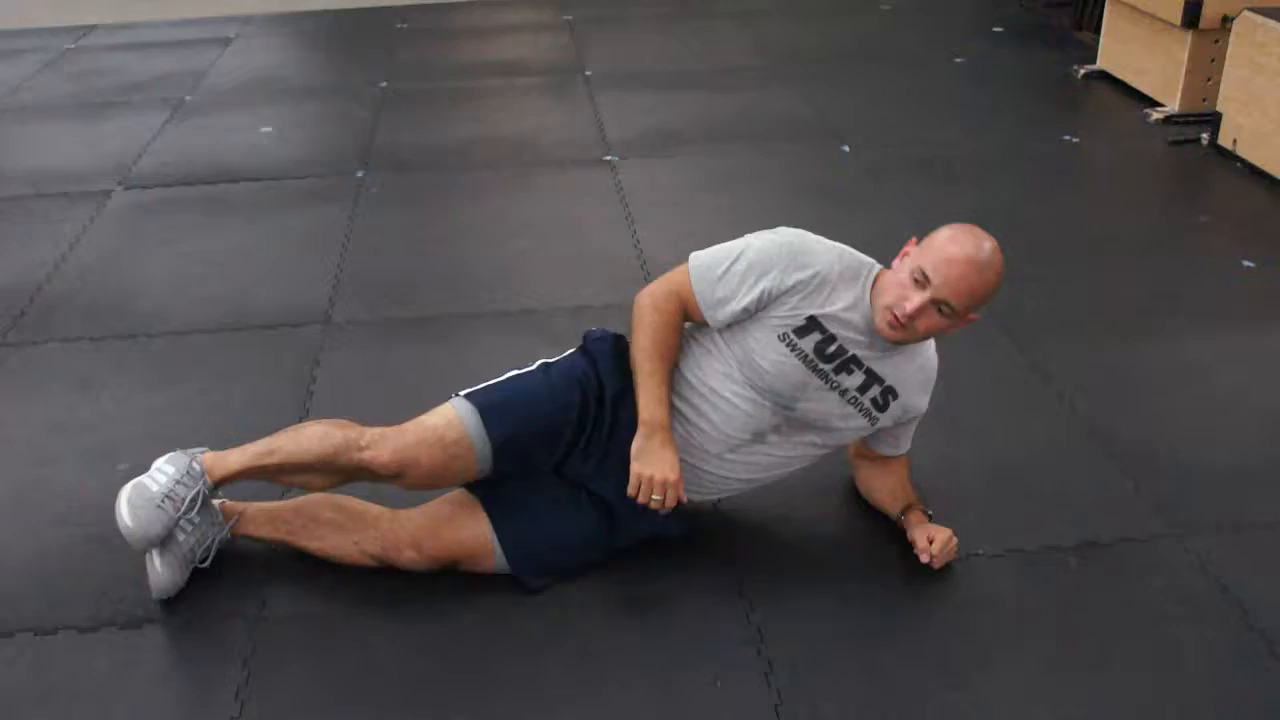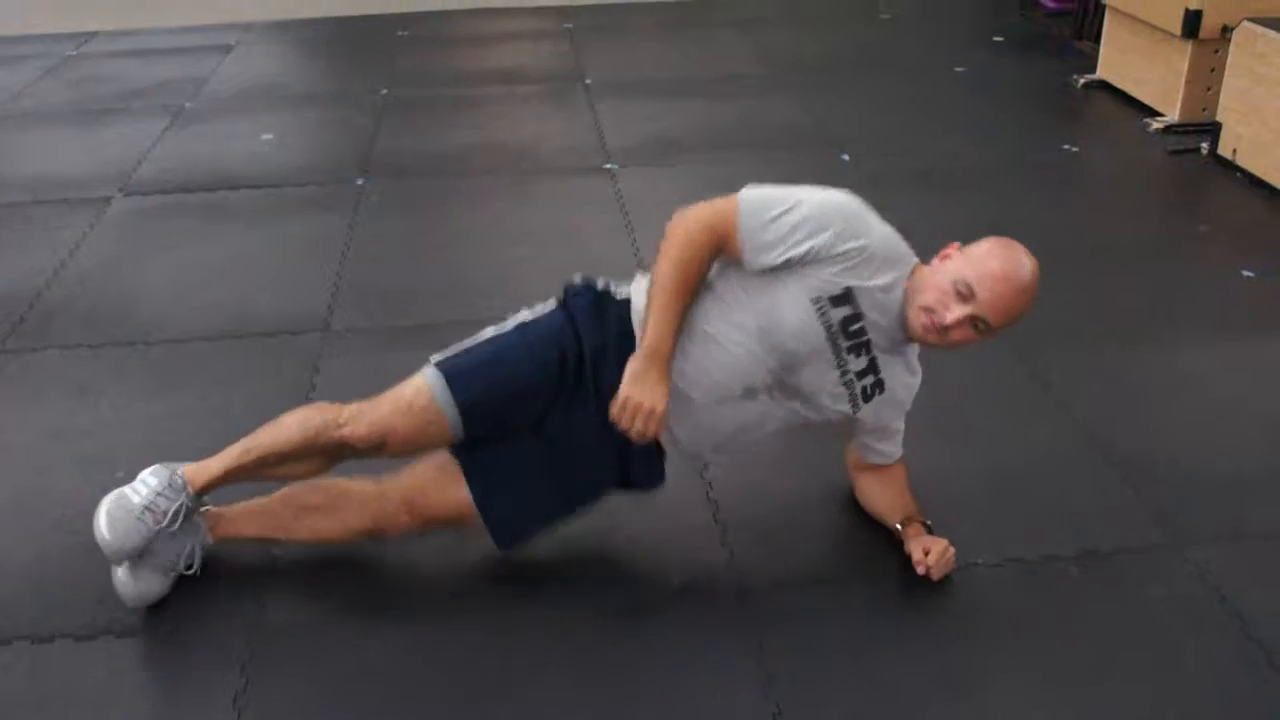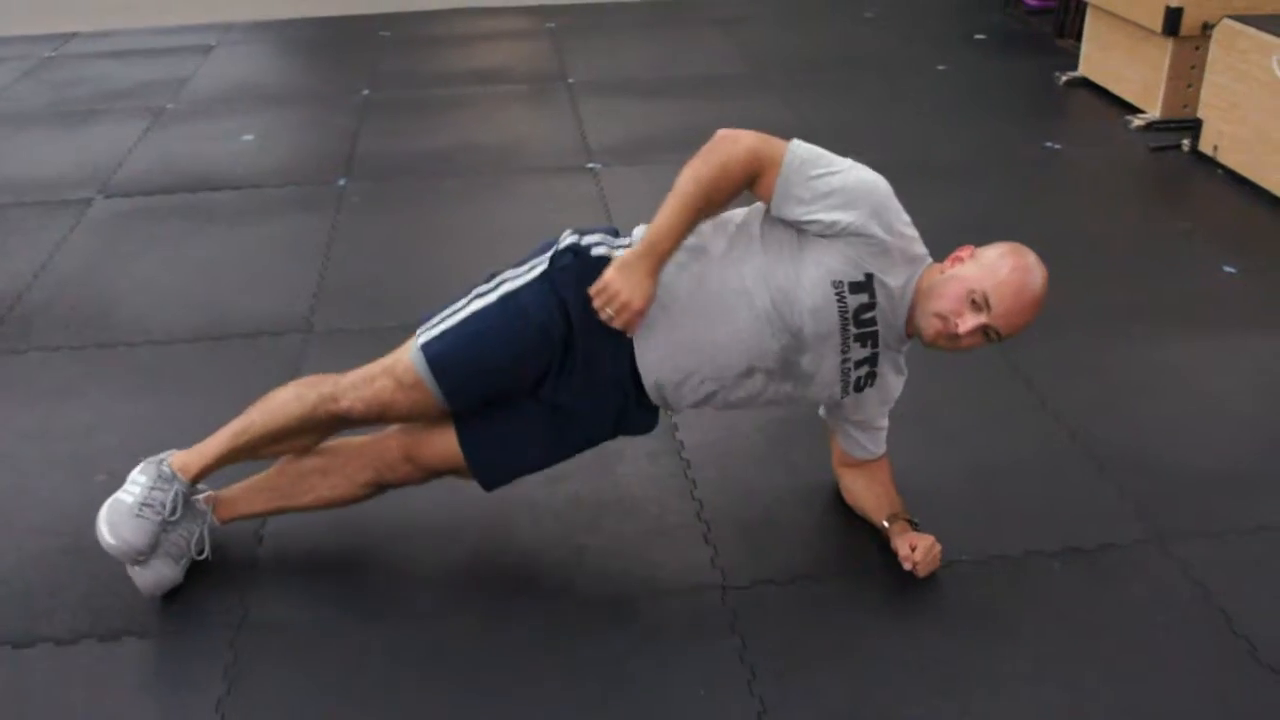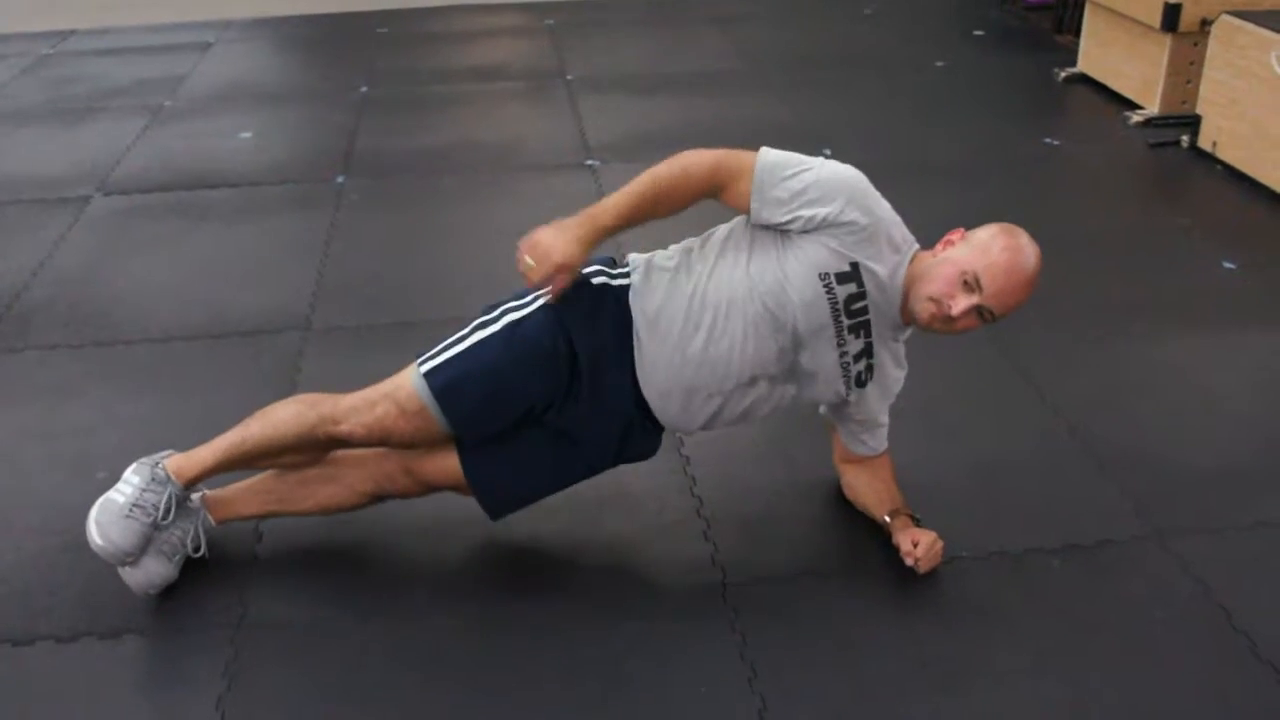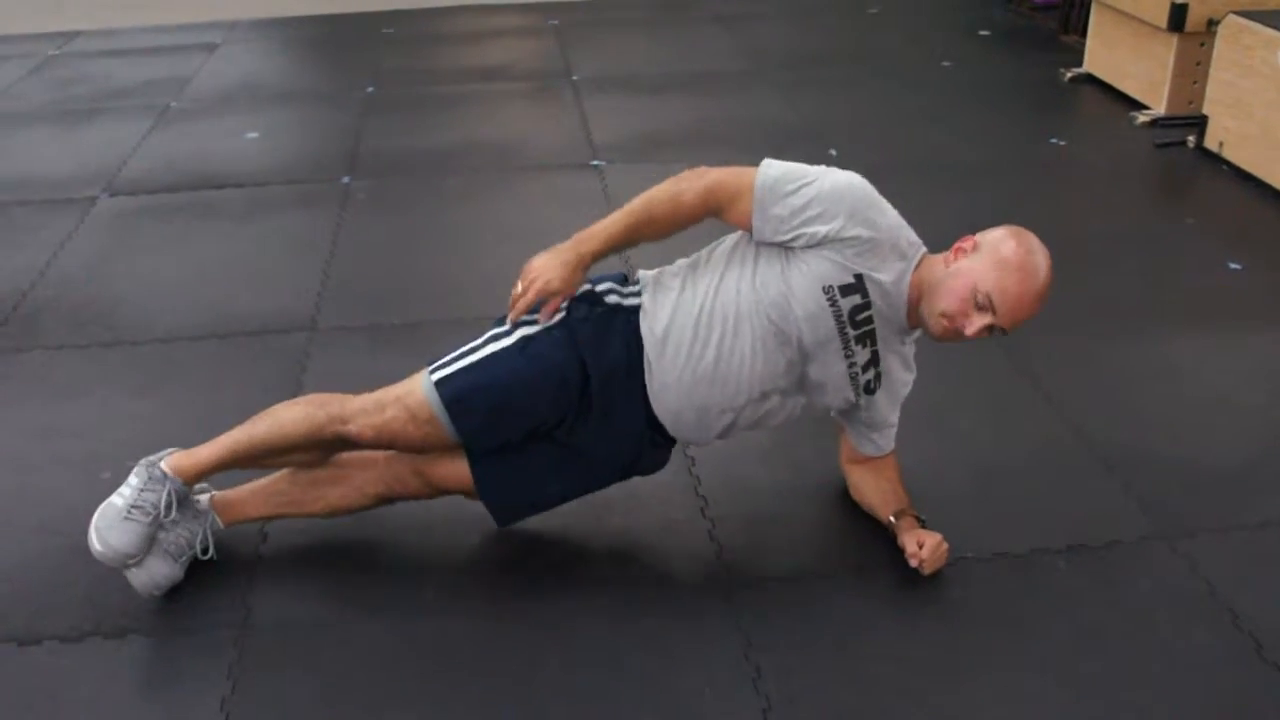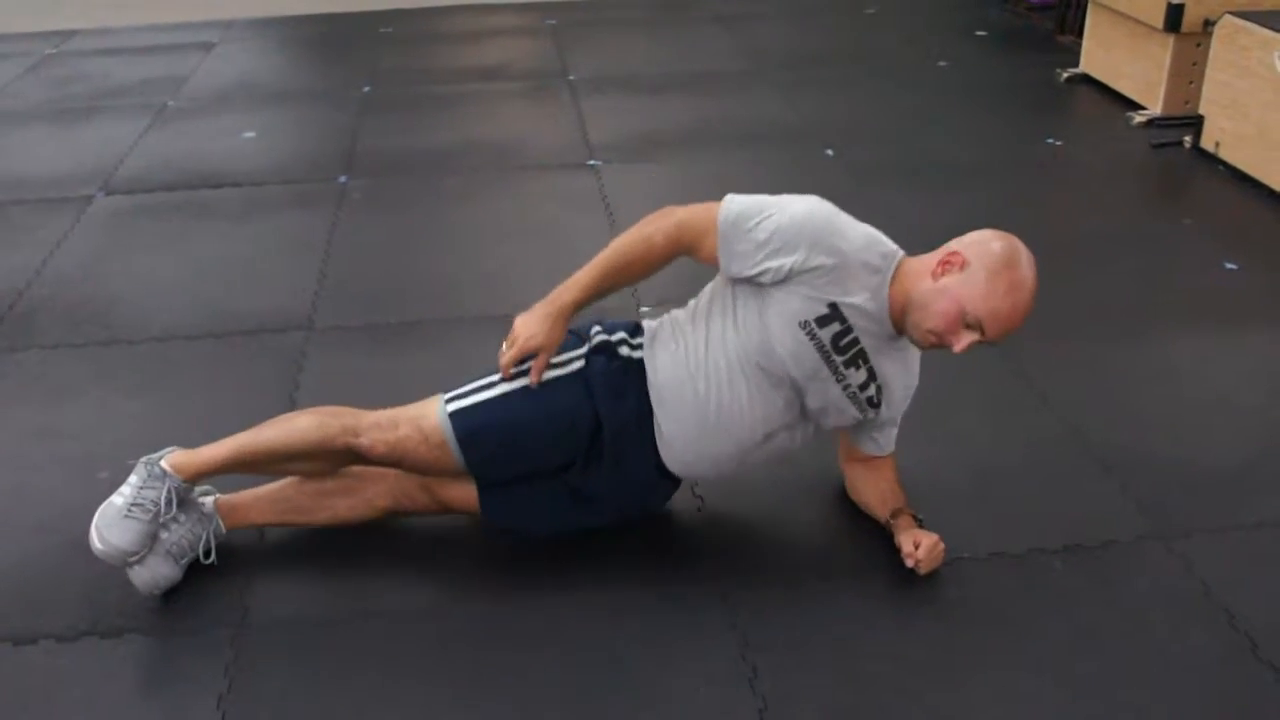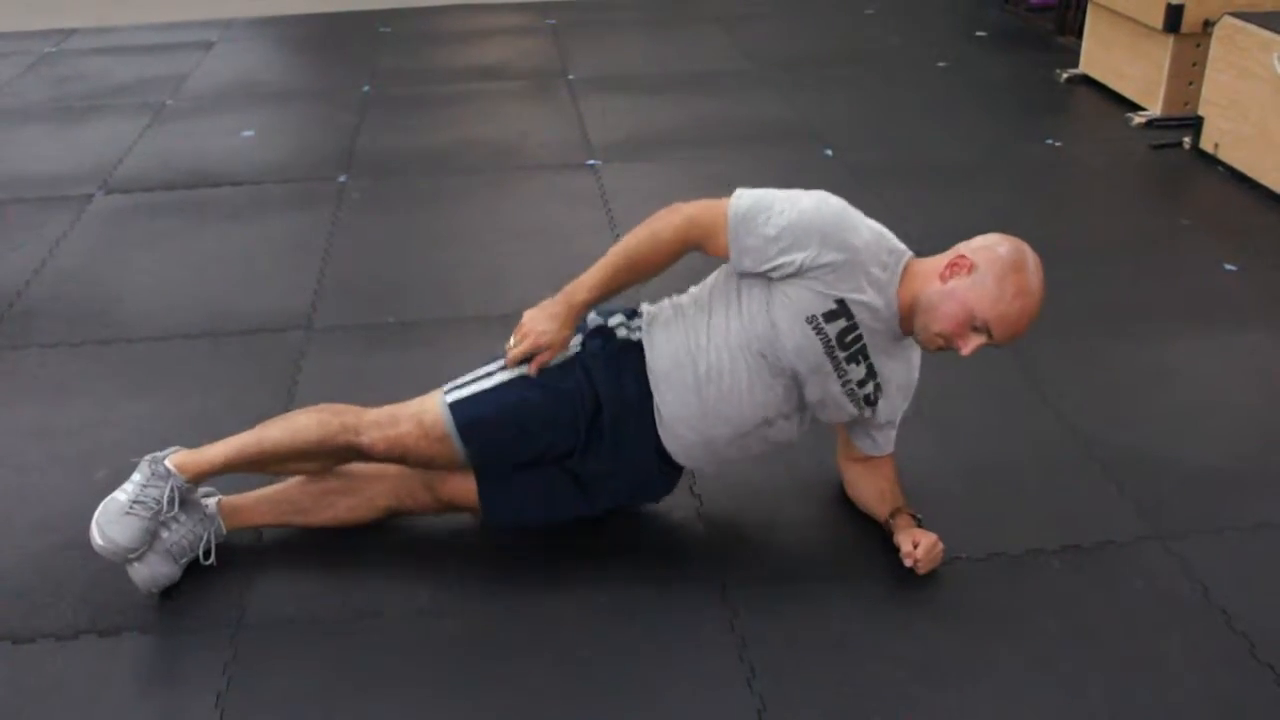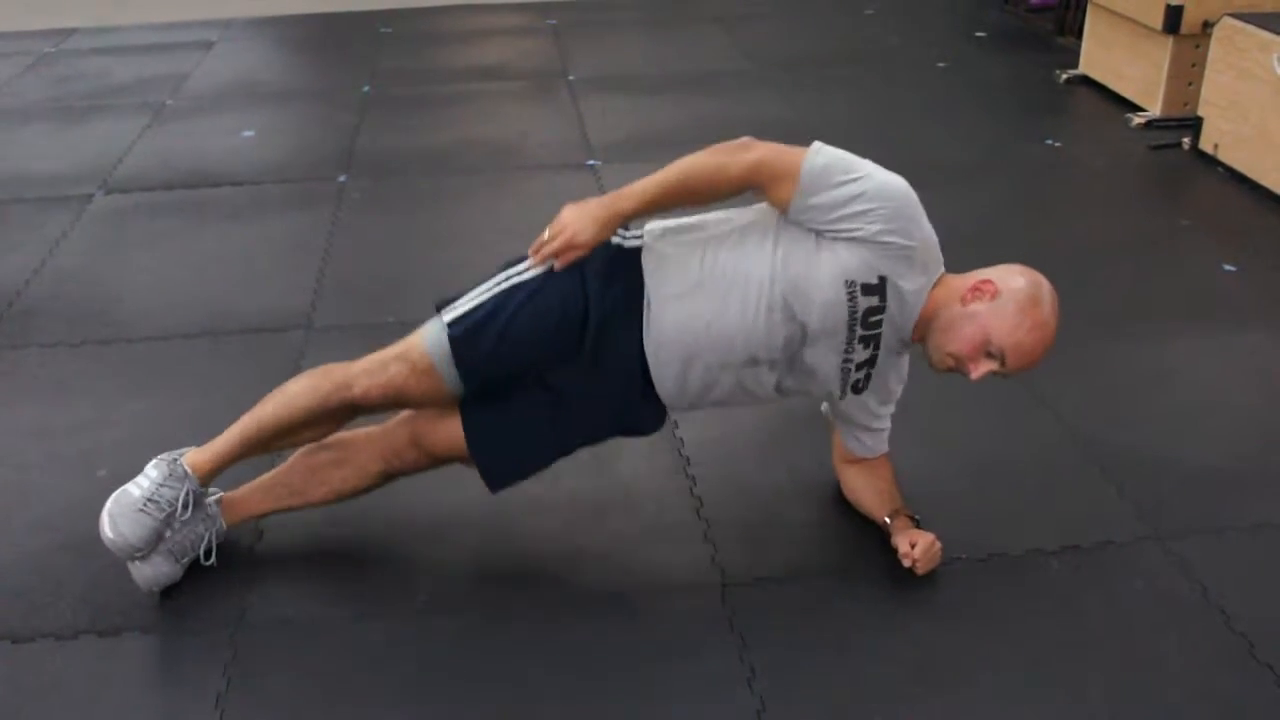
dt=0.3s
person 1, frame 1
left shoulder: (911, 383)
right shoulder: (804, 264)
left elbow: (877, 460)
right elbow: (660, 298)
left wrist: (916, 519)
right wrist: (654, 432)
left hip: (635, 504)
right hip: (612, 394)
left knee: (416, 543)
right knee: (401, 458)
left ankle: (219, 523)
right ankle: (205, 470)
person 1, frame 2
left shoulder: (895, 377)
right shoulder: (850, 231)
left elbow: (874, 466)
right elbow: (697, 225)
left wrist: (915, 530)
right wrist: (651, 362)
left hip: (626, 452)
right hip: (598, 344)
left knee: (403, 503)
right knee: (377, 427)
left ankle: (203, 531)
right ankle: (191, 480)
person 1, frame 3
left shoulder: (878, 371)
right shoulder: (871, 214)
left elbow: (857, 462)
right elbow: (738, 148)
left wrist: (900, 528)
right wrist: (647, 253)
left hip: (616, 393)
right hip: (585, 304)
left knee: (408, 458)
right knee: (368, 397)
left ankle: (205, 516)
right ankle: (183, 472)
person 1, frame 4
left shoulder: (879, 367)
right shoulder: (853, 208)
left elbow: (858, 459)
right elbow: (710, 167)
left wrist: (903, 524)
right wrist: (585, 226)
left hip: (619, 420)
right hip: (594, 325)
left knee: (409, 474)
right knee: (368, 422)
left ankle: (202, 517)
right ankle: (175, 474)
person 1, frame 5
left shoulder: (892, 369)
right shoulder: (858, 216)
left elbow: (864, 458)
right elbow: (707, 189)
left wrist: (908, 523)
right wrist: (574, 251)
left hip: (632, 436)
right hip: (607, 343)
left knee: (417, 474)
right knee: (378, 422)
left ankle: (206, 518)
right ankle: (177, 474)
person 1, frame 6
left shoulder: (896, 376)
right shoulder: (828, 242)
left elbow: (865, 461)
right elbow: (678, 226)
left wrist: (906, 526)
right wrist: (555, 307)
left hip: (639, 474)
right hip: (619, 387)
left knee: (419, 492)
right knee: (387, 439)
left ankle: (209, 520)
right ankle: (180, 471)
person 1, frame 7
left shoulder: (895, 376)
right shoulder: (841, 241)
left elbow: (863, 460)
right elbow: (688, 221)
left wrist: (903, 524)
right wrist: (567, 301)
left hip: (641, 462)
right hip: (613, 373)
left knee: (426, 488)
right knee: (390, 436)
left ankle: (209, 523)
right ankle: (180, 474)
person 1, frame 8
left shoulder: (887, 365)
right shoulder: (892, 217)
left elbow: (859, 458)
right elbow: (750, 160)
left wrist: (901, 524)
right wrist: (608, 206)
left hip: (627, 388)
right hip: (608, 292)
left knee: (419, 443)
right knee: (383, 384)
left ankle: (216, 517)
right ankle: (194, 470)
